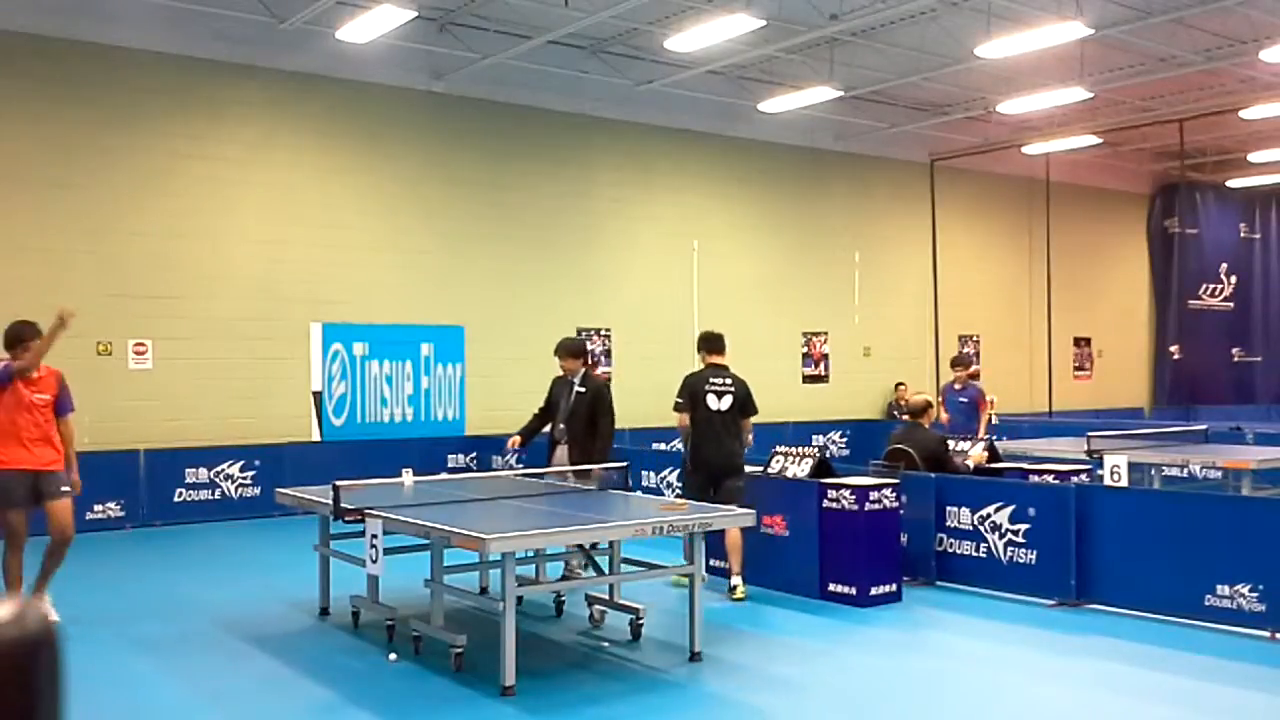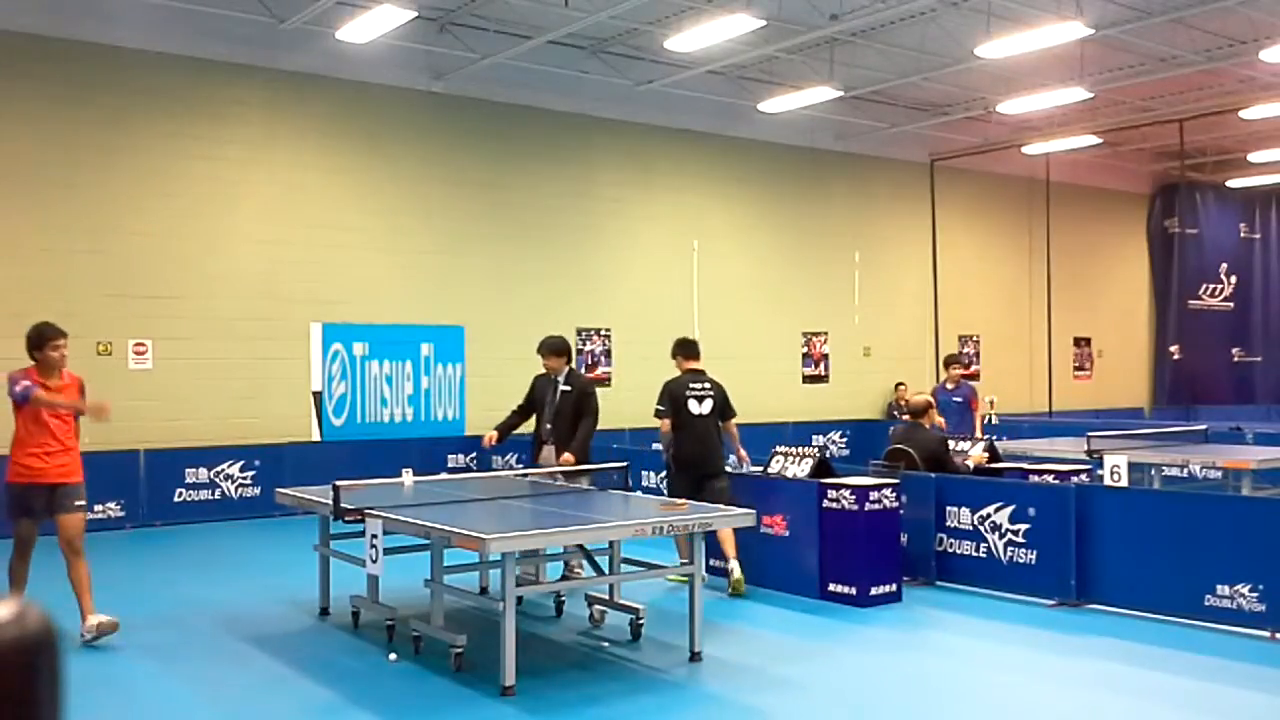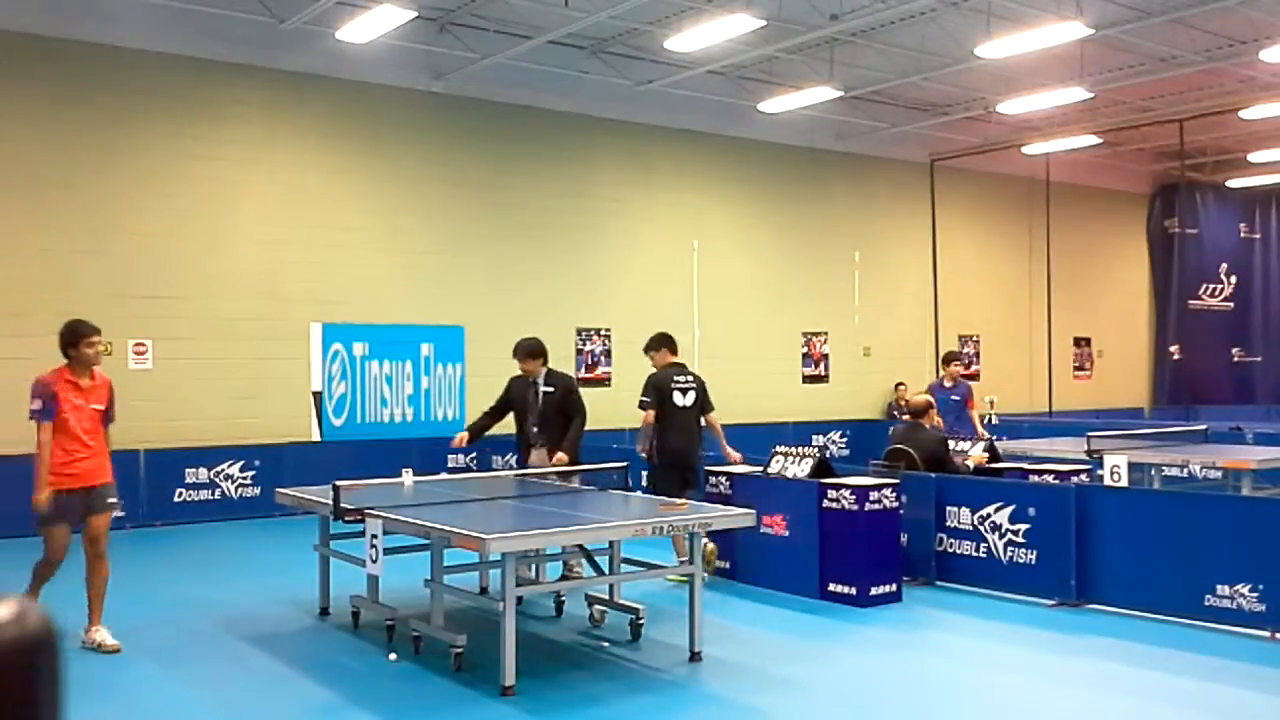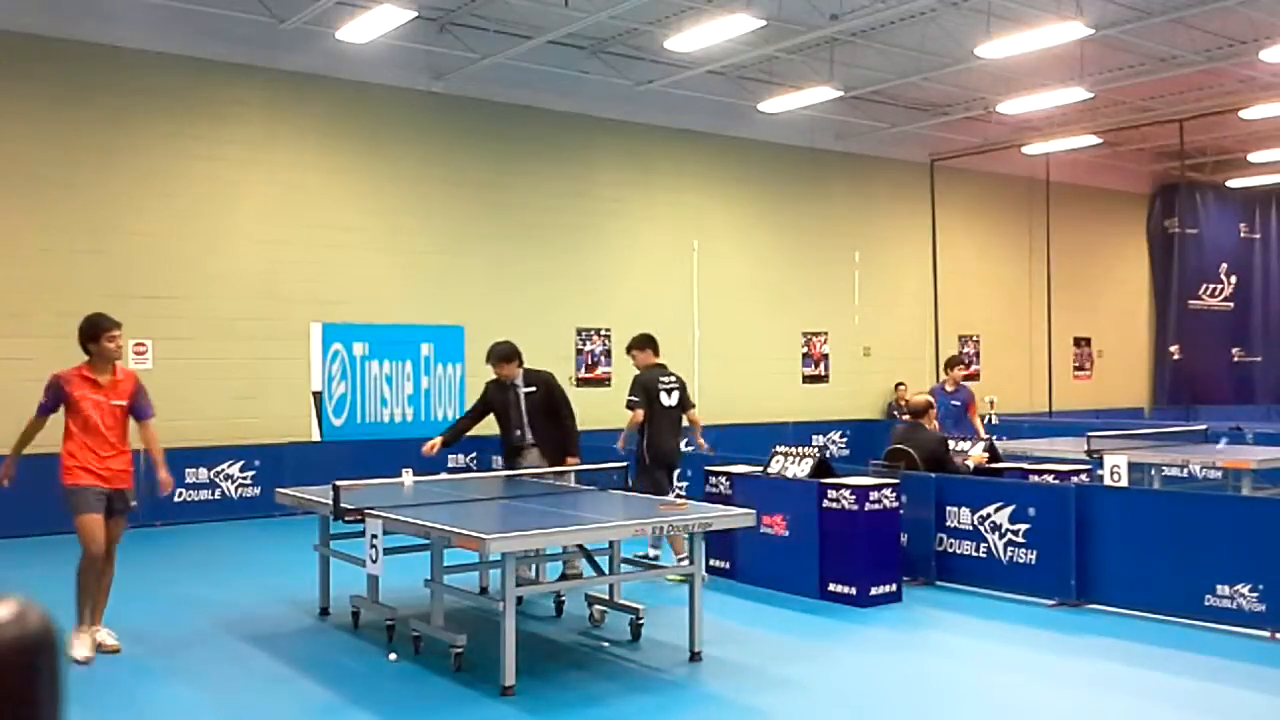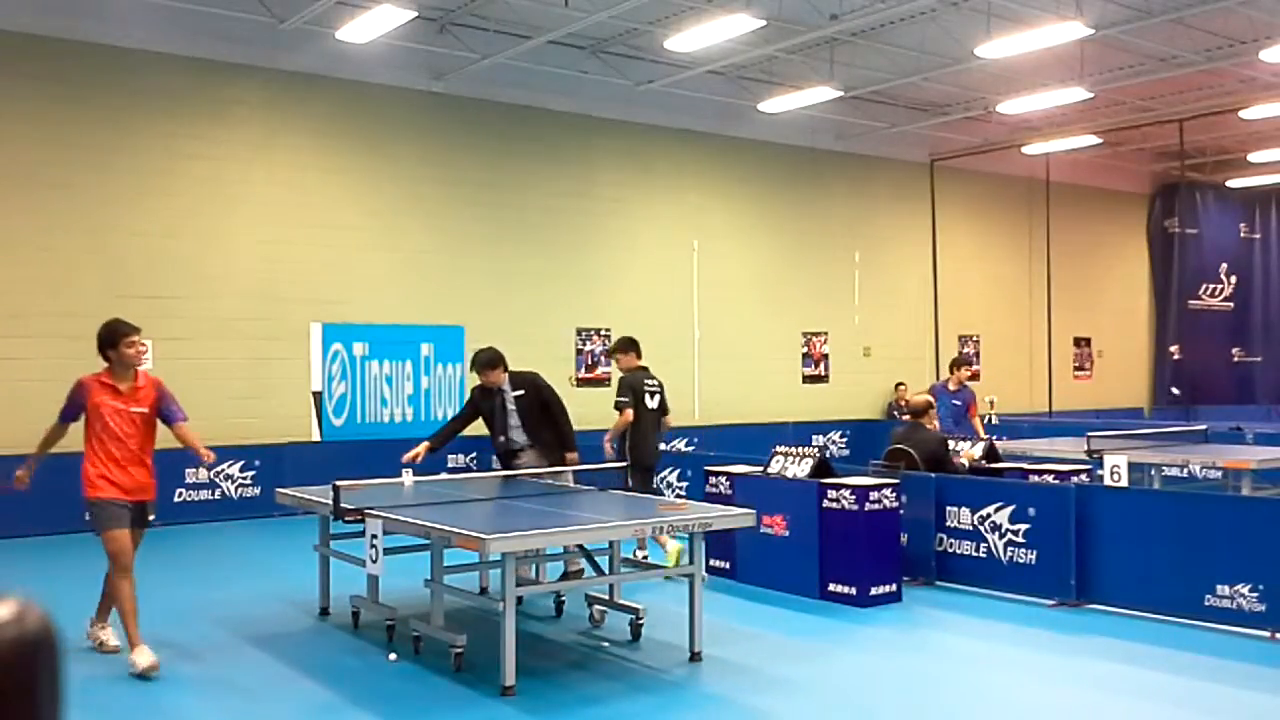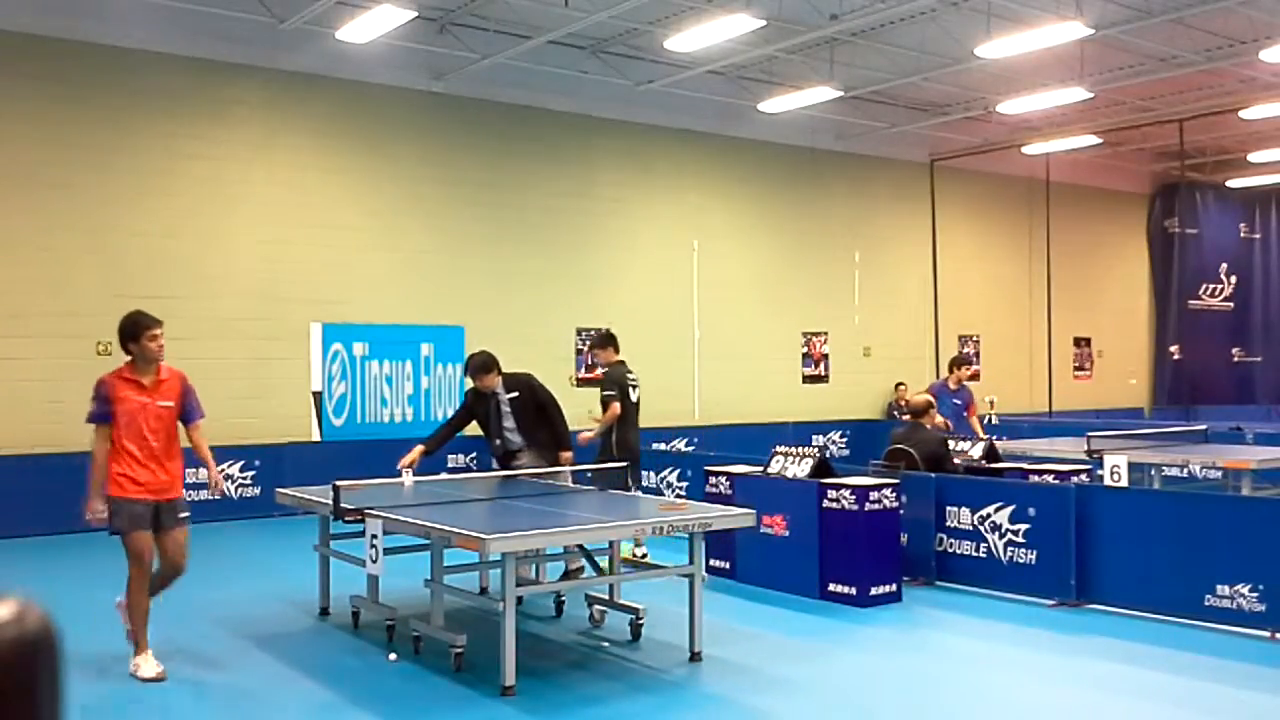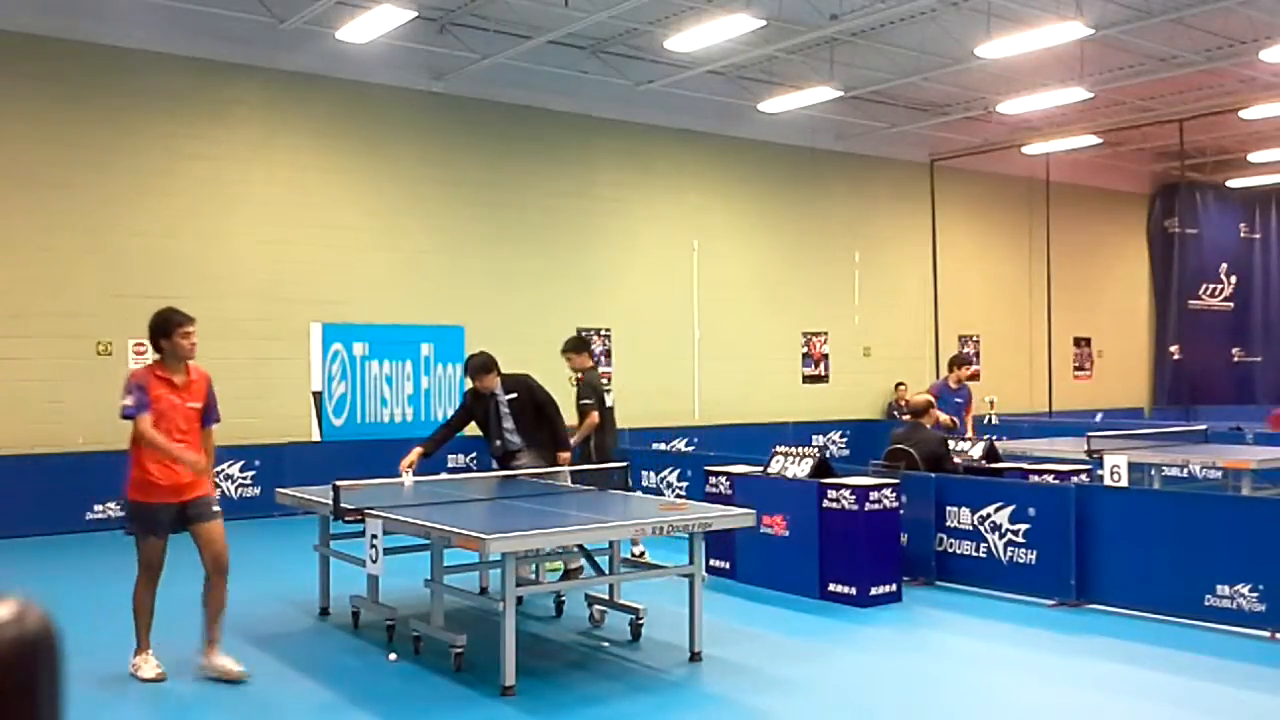
dt=0.2s
person 1, frame 1
left shoulder: (56, 378)
left elbow: (65, 425)
right elbow: (28, 365)
left wrist: (73, 467)
right wrist: (56, 328)
left hip: (52, 467)
left knee: (64, 532)
left ankle: (40, 591)
person 1, frame 2
left shoulder: (75, 383)
right shoulder: (21, 380)
right elbow: (45, 402)
right wrist: (87, 407)
left hip: (67, 477)
right hip: (27, 478)
left knee: (75, 547)
right knee: (24, 548)
left ankle: (89, 620)
person 1, frame 3
left shoulder: (105, 385)
right shoulder: (48, 385)
right elbow: (43, 436)
left wrist: (113, 479)
right wrist: (42, 485)
left hip: (98, 480)
right hip: (60, 484)
left knee: (98, 552)
right knee: (55, 555)
left ankle: (94, 628)
right ankle: (30, 599)
person 1, frame 4
left shoulder: (131, 381)
right shoulder: (65, 381)
left elbow: (147, 426)
right elbow: (38, 421)
left wrist: (160, 467)
left hip: (120, 479)
right hip: (83, 478)
left knee: (107, 554)
right knee: (93, 550)
left ankle: (94, 626)
right ankle: (82, 627)
person 1, frame 5
left shoulder: (154, 387)
right shoulder: (86, 388)
left elbow: (179, 426)
right elbow: (59, 429)
left wrist: (199, 450)
right wrist: (29, 466)
left hip: (142, 489)
right hip: (104, 490)
left knee: (122, 564)
right knee: (123, 563)
left ankle: (99, 623)
right ankle: (136, 648)
person 1, frame 6
left shoulder: (178, 381)
right shoulder: (109, 385)
left elbow: (194, 430)
right elbow: (100, 443)
left wrist: (210, 467)
right wrist: (94, 497)
left hip: (170, 488)
right hip: (128, 491)
left knee: (176, 566)
right knee: (142, 566)
left ankle: (130, 604)
right ankle: (141, 652)
person 1, frame 7
left shoulder: (202, 380)
right shoulder: (141, 381)
right elbow: (142, 430)
left wrist: (212, 481)
right wrist: (178, 453)
left hip: (197, 488)
right hip: (151, 492)
left knee: (219, 563)
right knee: (150, 573)
left ankle: (212, 652)
right ankle: (142, 652)
person 2, frame 1
left shoulder: (692, 381)
right shoulder: (739, 383)
left elbow: (683, 422)
right elbow: (747, 425)
left wrist: (687, 442)
right wrist: (745, 438)
left hip: (700, 459)
right hip: (731, 461)
right ankle: (736, 581)
person 2, frame 2
left shoulder: (672, 387)
right shoulder: (716, 387)
left elbow: (665, 427)
right elbow: (729, 426)
left wrist: (666, 449)
right wrist: (739, 450)
left hip: (683, 462)
right hip: (713, 462)
left ankle: (687, 565)
right ankle: (733, 566)
person 2, frame 3
left shoulder: (656, 380)
right shoulder: (696, 380)
left elbow: (649, 418)
right elbow: (711, 418)
left wrist: (642, 442)
right wrist: (725, 447)
left hip: (665, 453)
right hip: (691, 453)
right knee: (687, 504)
left ankle: (685, 564)
right ankle: (704, 543)
person 2, frame 4
left shoulder: (643, 380)
right shoulder: (677, 380)
left elbow: (639, 417)
right elbow: (693, 416)
left wrist: (623, 437)
right wrist: (698, 438)
left hip: (652, 451)
right hip: (672, 451)
left ankle: (684, 560)
right ankle: (654, 550)
person 2, frame 5
left shoulder: (628, 381)
right shoulder: (656, 383)
left elbow: (628, 417)
right elbow: (665, 421)
left wrist: (609, 438)
left hip: (633, 452)
right hip: (650, 452)
left ankle: (670, 545)
right ankle: (641, 552)
person 2, frame 6
left shoulder: (611, 375)
right shoulder: (631, 375)
left elbow: (615, 410)
left wrist: (594, 433)
right wrist: (602, 421)
left hip: (616, 447)
right hip: (632, 445)
right ankle: (639, 549)
person 2, frame 7
left shoulder: (586, 382)
right shoulder: (598, 379)
left elbow: (593, 419)
left wrist: (573, 441)
right wrist: (579, 428)
left hip: (594, 452)
right hip: (608, 449)
right ankle: (637, 549)
person 3, frame 1
left shoulder: (597, 386)
right shoulder: (558, 383)
left elbow: (605, 425)
right elbow: (544, 415)
left wrist: (599, 461)
right wrist: (522, 435)
left hip: (582, 457)
right hip: (557, 454)
left ankle: (575, 568)
person 3, frame 2
left shoulder: (582, 384)
right shoulder: (540, 382)
left elbow: (589, 421)
right elbow: (523, 411)
left wrist: (573, 451)
right wrist: (499, 431)
left hip: (569, 456)
right hip: (542, 455)
left ankle: (574, 570)
person 3, frame 3
left shoulder: (563, 383)
right shoulder: (516, 384)
left elbow: (578, 419)
right elbow: (495, 412)
left wrist: (566, 450)
right wrist: (470, 432)
left hip: (558, 457)
right hip: (529, 458)
left ankle: (573, 570)
right ankle: (523, 573)
person 3, frame 4
left shoulder: (543, 381)
right shoulder: (493, 389)
left elbow: (566, 416)
right elbow: (472, 417)
left wrist: (572, 452)
right wrist: (443, 438)
left hip: (551, 455)
right hip: (519, 460)
left ankle: (573, 569)
right ankle: (524, 573)
person 3, frame 5
left shoulder: (530, 382)
right shoulder: (480, 394)
left elbow: (558, 411)
right elbow: (458, 422)
left wrist: (570, 447)
right wrist: (428, 444)
left hip: (548, 455)
right hip: (515, 461)
left ankle: (574, 566)
right ankle: (523, 573)
person 3, frame 6
left shoulder: (524, 383)
right shoulder: (474, 398)
left elbow: (553, 410)
right elbow: (452, 425)
left wrist: (565, 446)
right wrist: (421, 448)
left hip: (546, 454)
right hip: (513, 462)
left ankle: (574, 565)
right ankle: (522, 572)
person 3, frame 7
left shoulder: (523, 384)
right shoulder: (473, 399)
left elbow: (551, 411)
right elbow: (450, 426)
left wrist: (563, 446)
right wrist: (421, 450)
left hip: (544, 454)
right hip: (513, 462)
left ankle: (573, 565)
right ankle: (522, 571)
